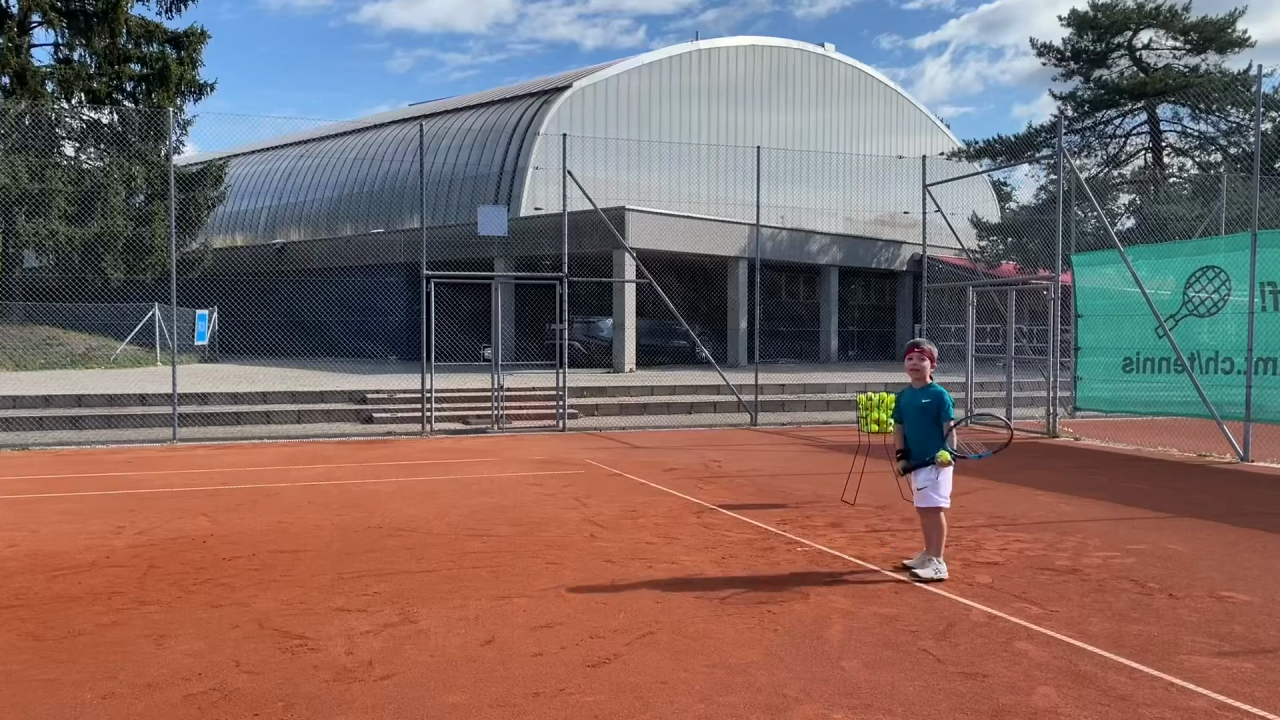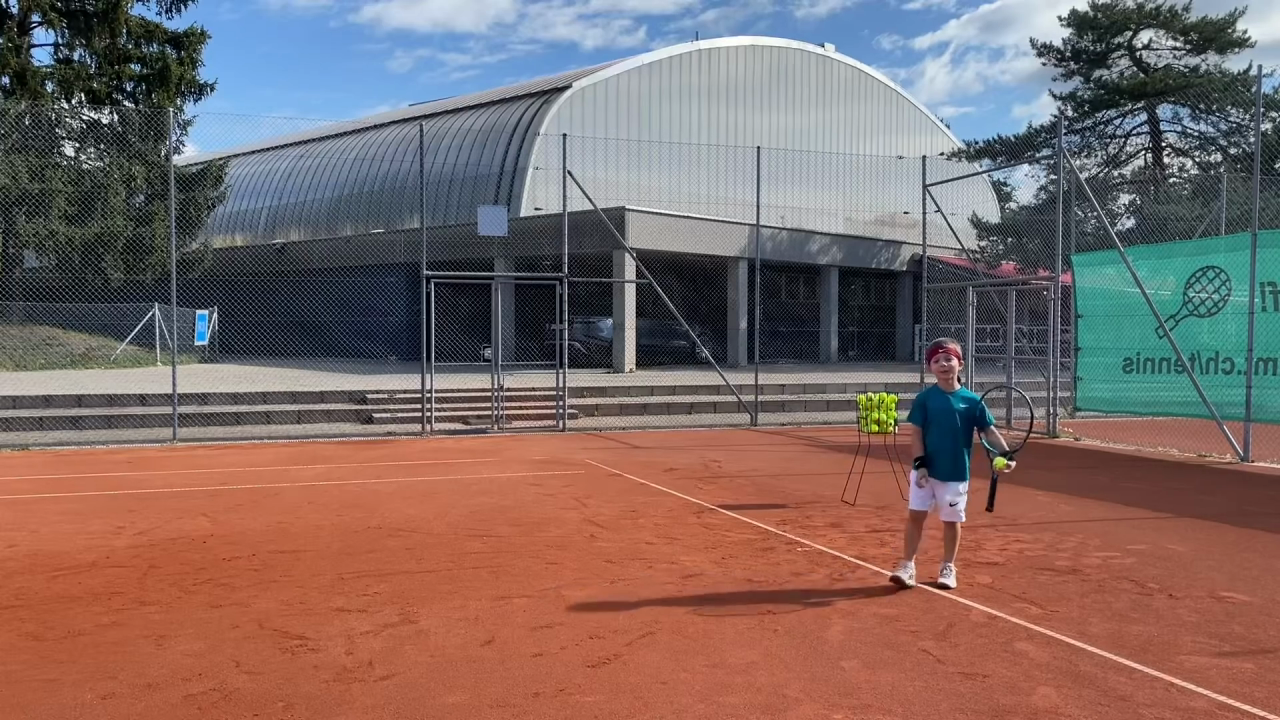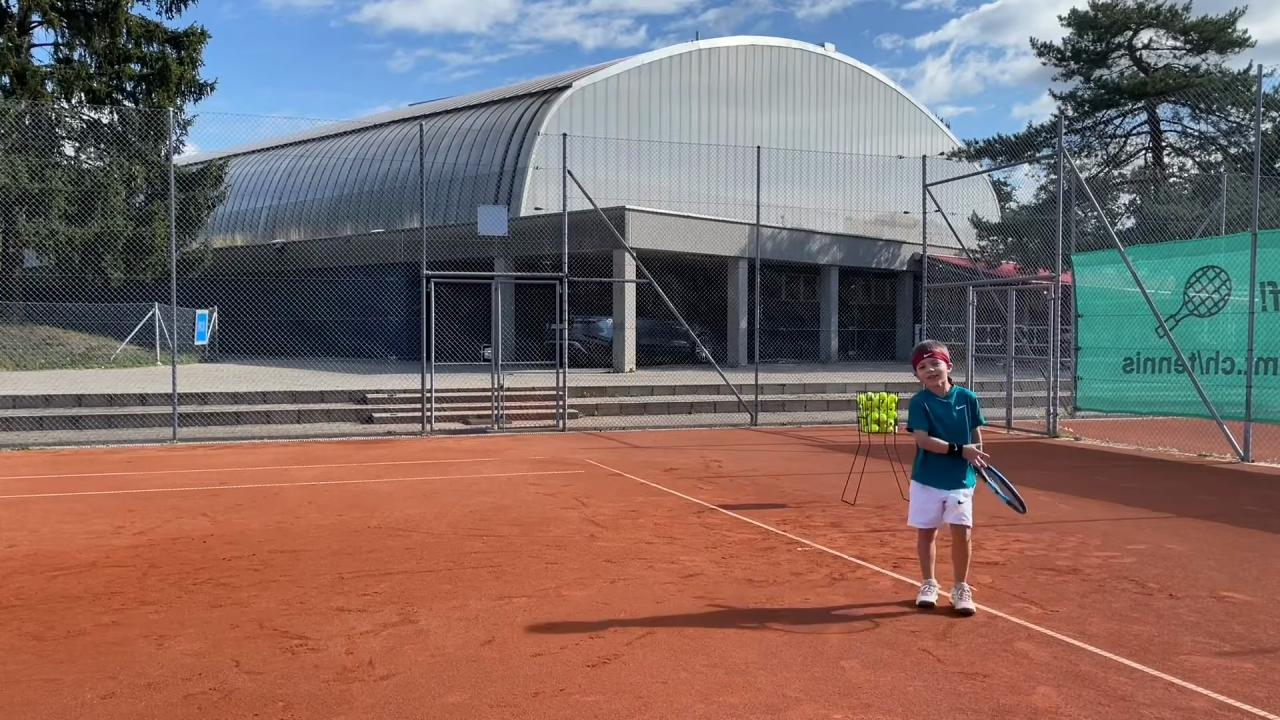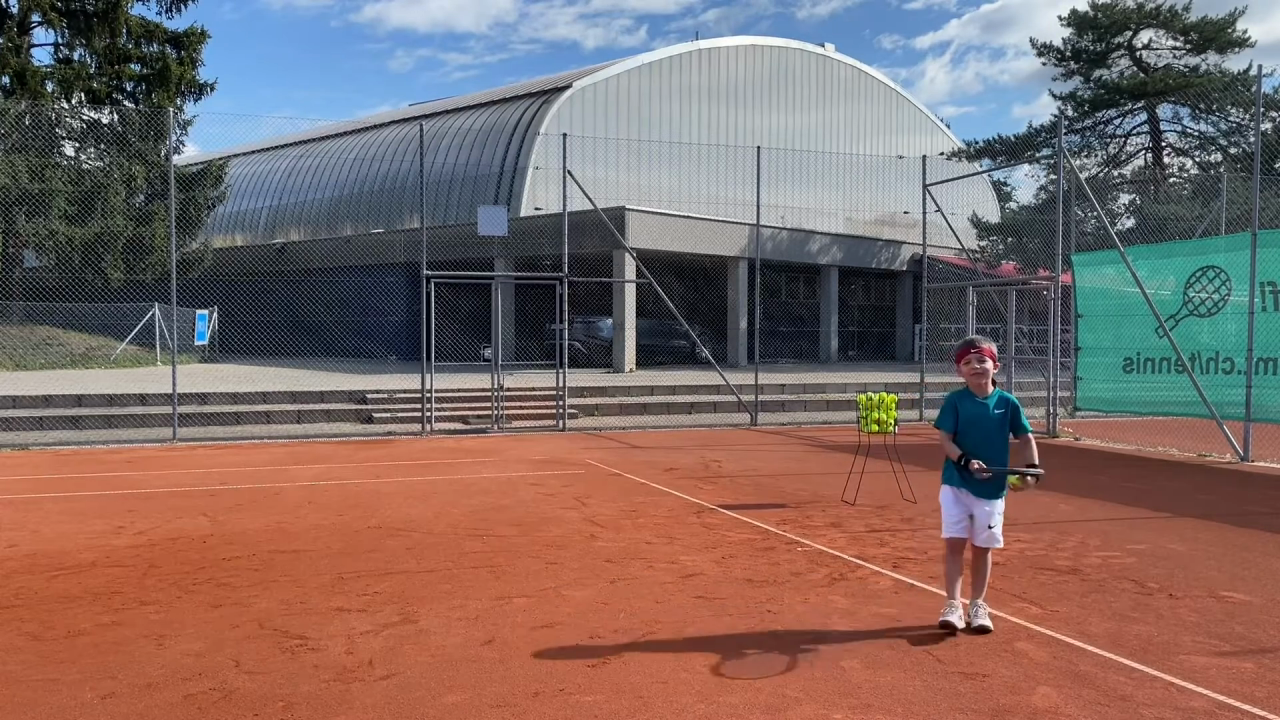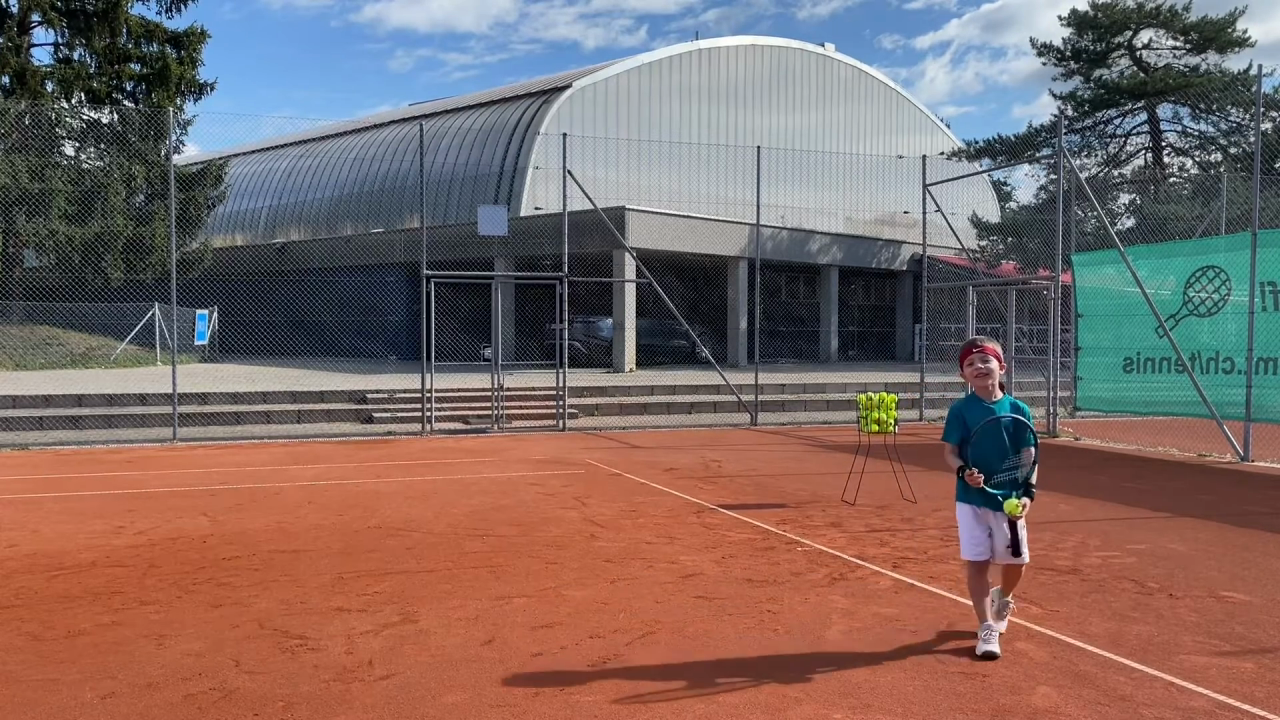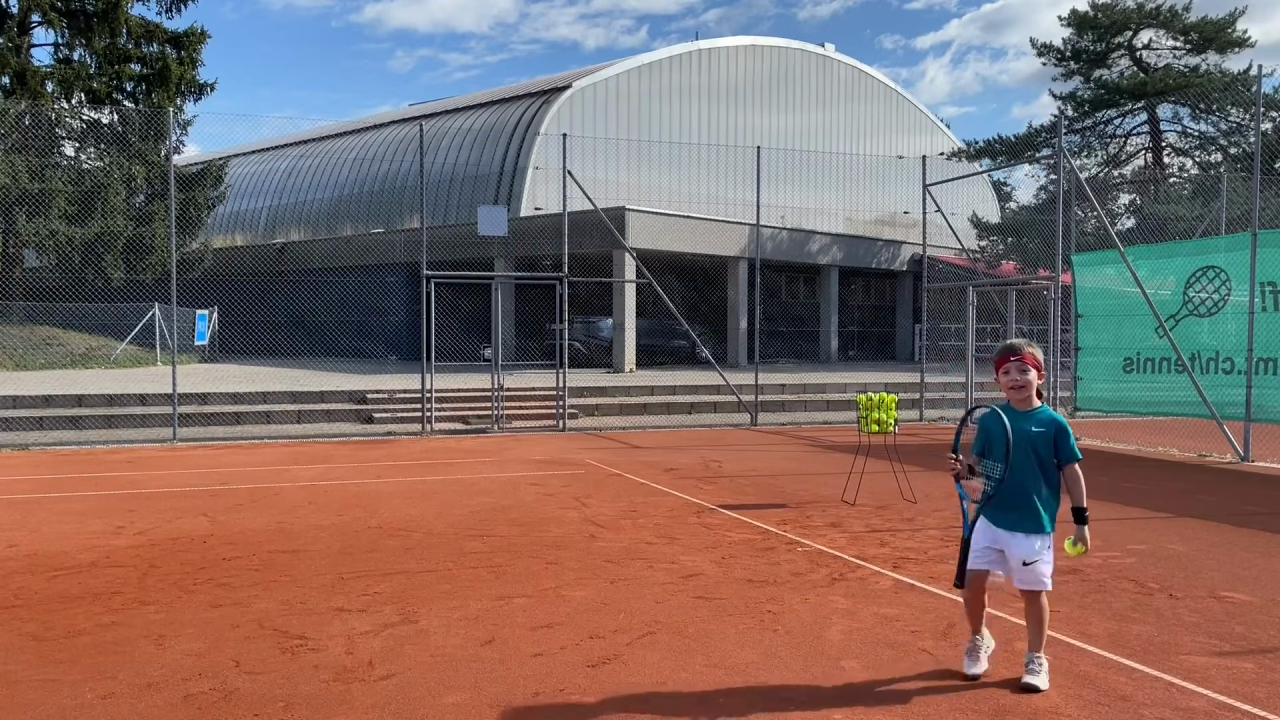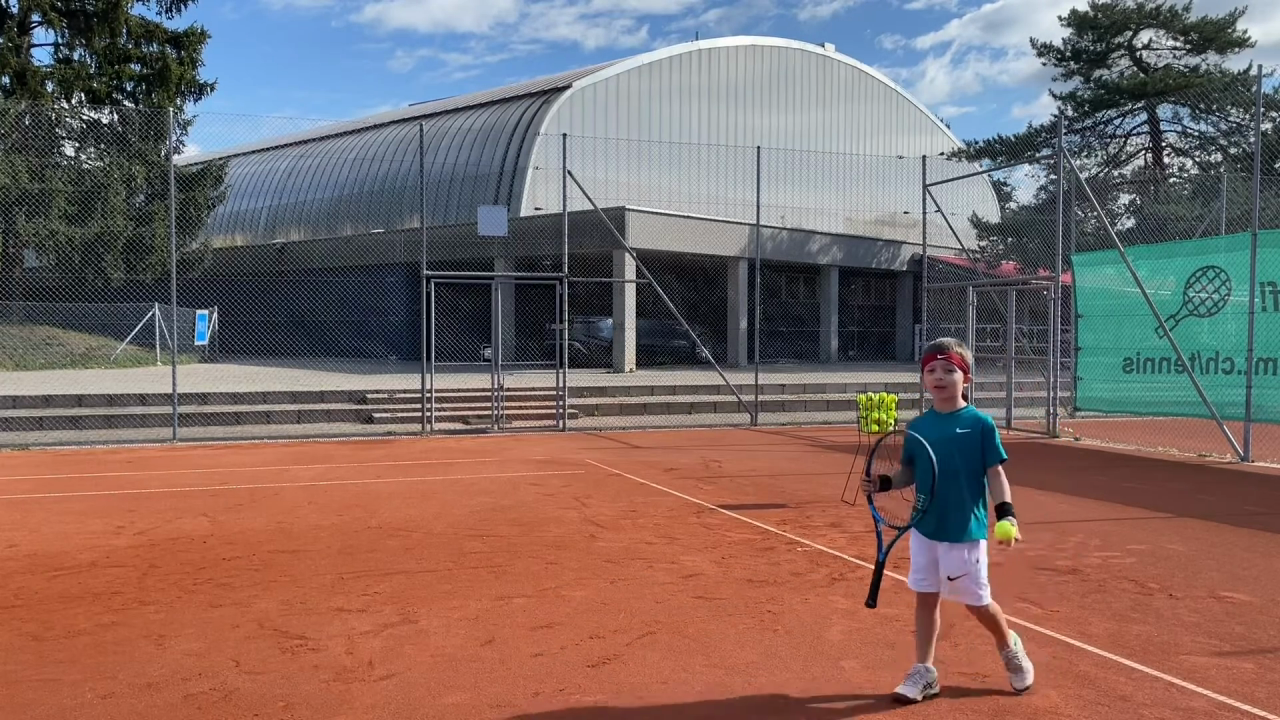
dt=0.7s
person 1, frame 1
left shoulder: (940, 395)
right shoulder: (903, 396)
left elbow: (949, 428)
right elbow: (899, 429)
right wrist: (901, 457)
left hip: (937, 462)
right hip: (916, 462)
left knee: (935, 508)
right knee: (923, 508)
left ankle: (937, 562)
right ankle: (931, 555)
person 1, frame 2
left shoulder: (972, 400)
right shoulder: (924, 398)
left elbow: (989, 430)
right elbow: (916, 434)
left wrist: (1006, 454)
right wrist: (920, 465)
left hip: (956, 473)
right hip: (926, 470)
left knee: (952, 521)
right knee: (915, 515)
left ankle: (948, 567)
right ankle: (907, 565)
person 1, frame 3
left shoulder: (967, 398)
right shoulder: (919, 402)
left elbow: (975, 433)
right elbow: (923, 440)
left wrist: (974, 458)
right wrist: (959, 450)
left hip: (960, 479)
right hip: (926, 479)
left knee: (962, 531)
right knee: (926, 532)
left ankle: (961, 588)
right ankle: (929, 583)
person 1, frame 4
left shoulder: (1008, 403)
right shoulder: (954, 401)
left elbow: (1026, 440)
right elbow: (945, 440)
left wrist: (1029, 471)
right wrist: (966, 461)
left hip: (992, 489)
right hip: (956, 484)
left knee: (983, 548)
right knee: (954, 543)
left ankle: (978, 606)
right ankle: (953, 606)
person 1, frame 5
left shoulder: (1019, 410)
right shoulder: (960, 410)
right elbow: (950, 453)
left wrist: (1027, 492)
right wrist: (964, 472)
left hip: (1008, 501)
right hip: (972, 500)
left knee: (1016, 562)
right knee: (977, 564)
left ankle: (1002, 597)
right ankle: (987, 628)
person 1, frame 6
left shoulder: (1054, 423)
left elbow: (1071, 472)
left wrist: (1081, 520)
right wrist: (962, 469)
left hip: (1036, 523)
right hip: (991, 517)
left knee: (1033, 592)
right knee: (973, 582)
left ankle: (1035, 660)
right ankle: (978, 639)
person 1, frame 7
left shoulder: (981, 424)
right shoulder: (917, 426)
left elbow: (995, 474)
left wrist: (1005, 512)
left hip: (965, 531)
right hip: (924, 528)
left knee: (976, 601)
right knee: (925, 598)
left ankle: (1008, 644)
right ankle: (924, 671)
